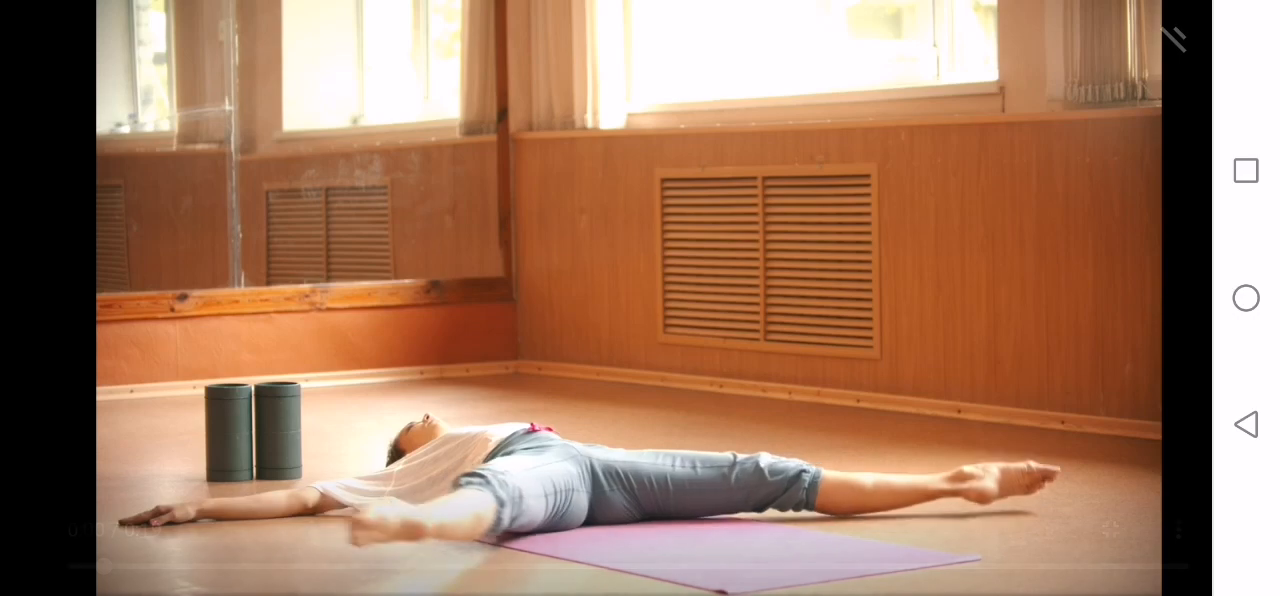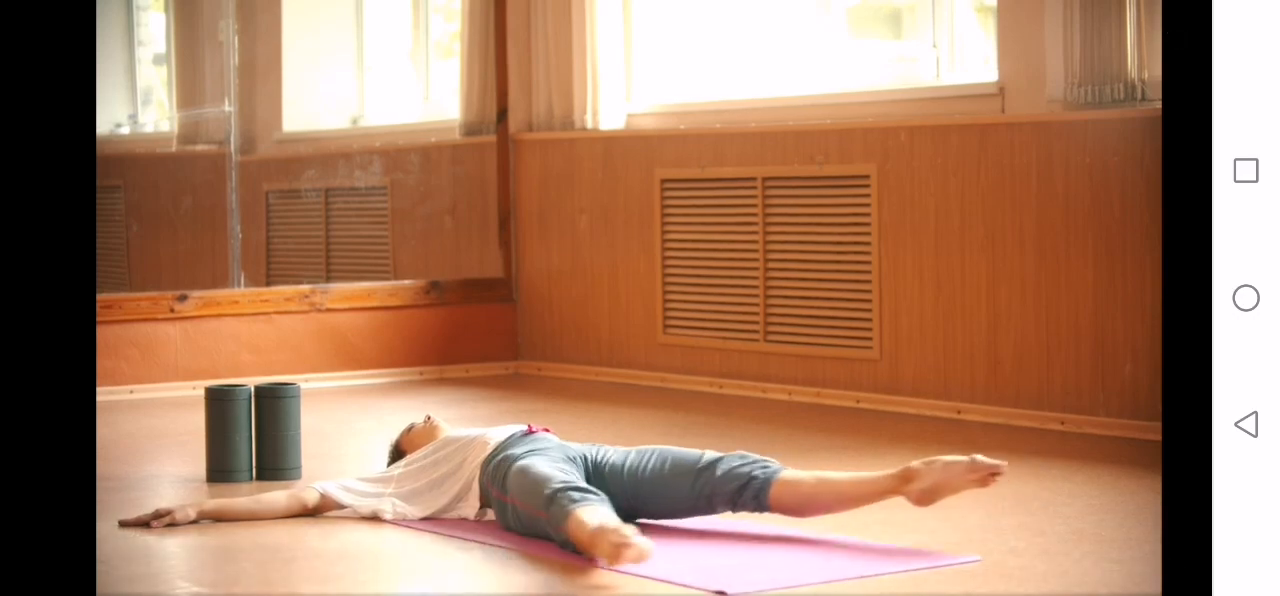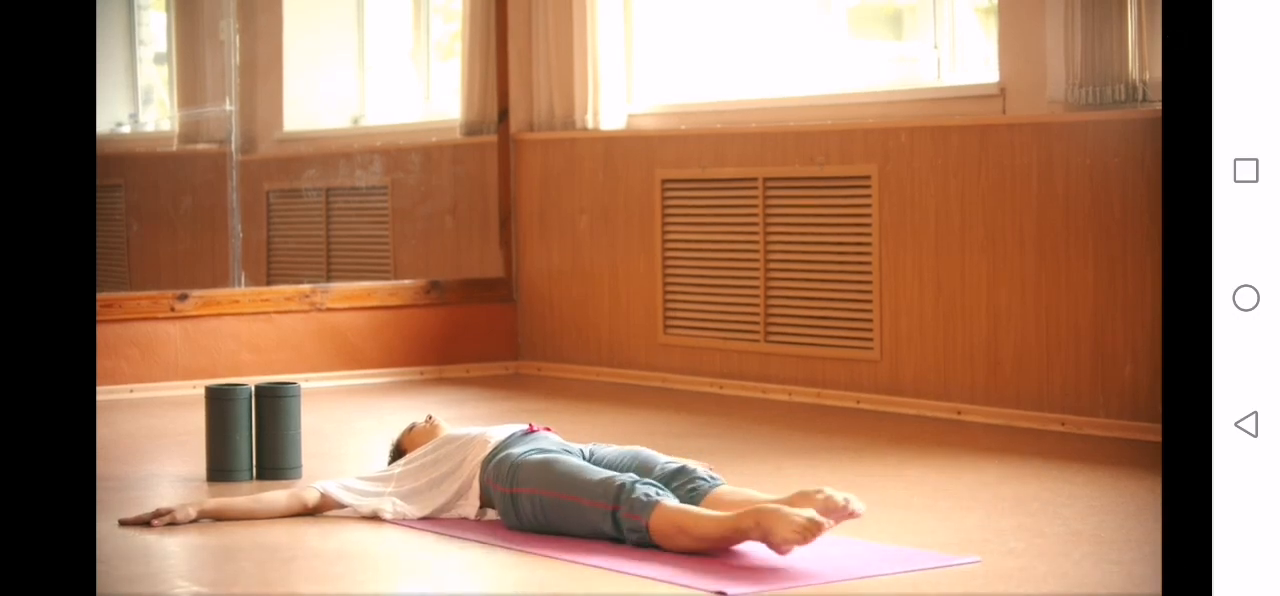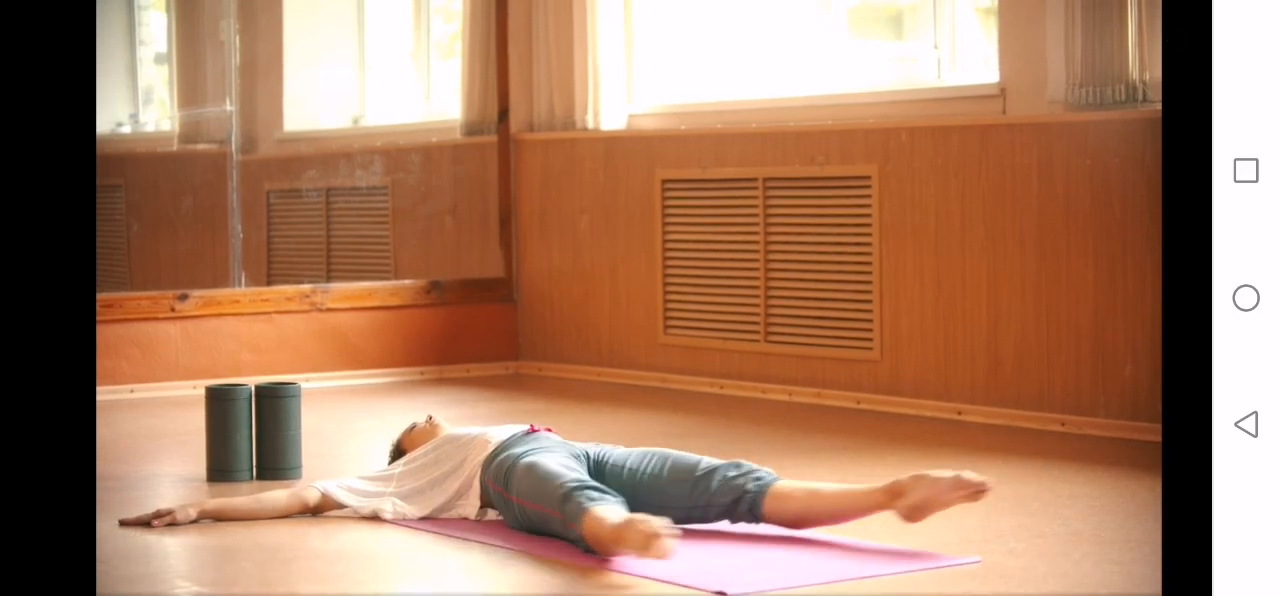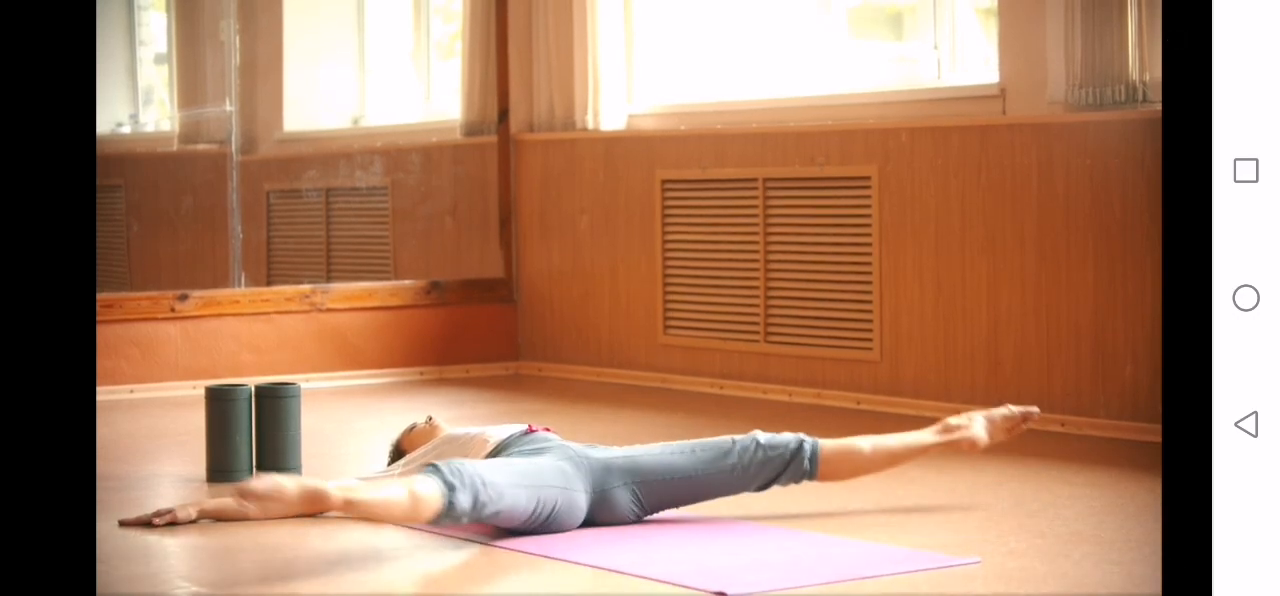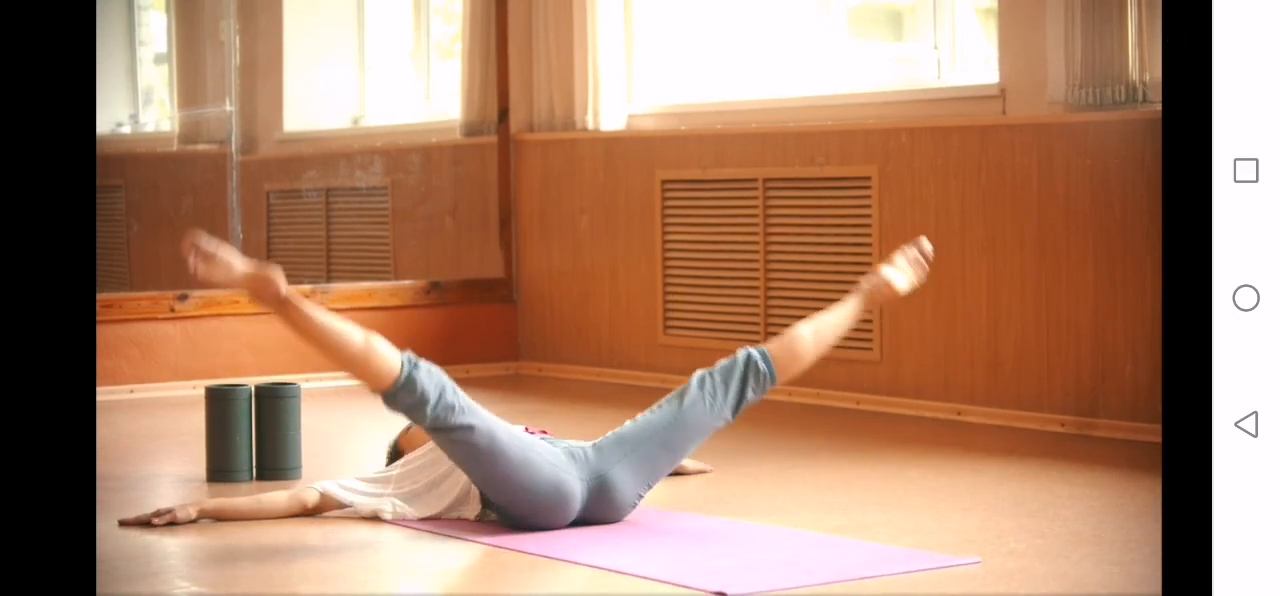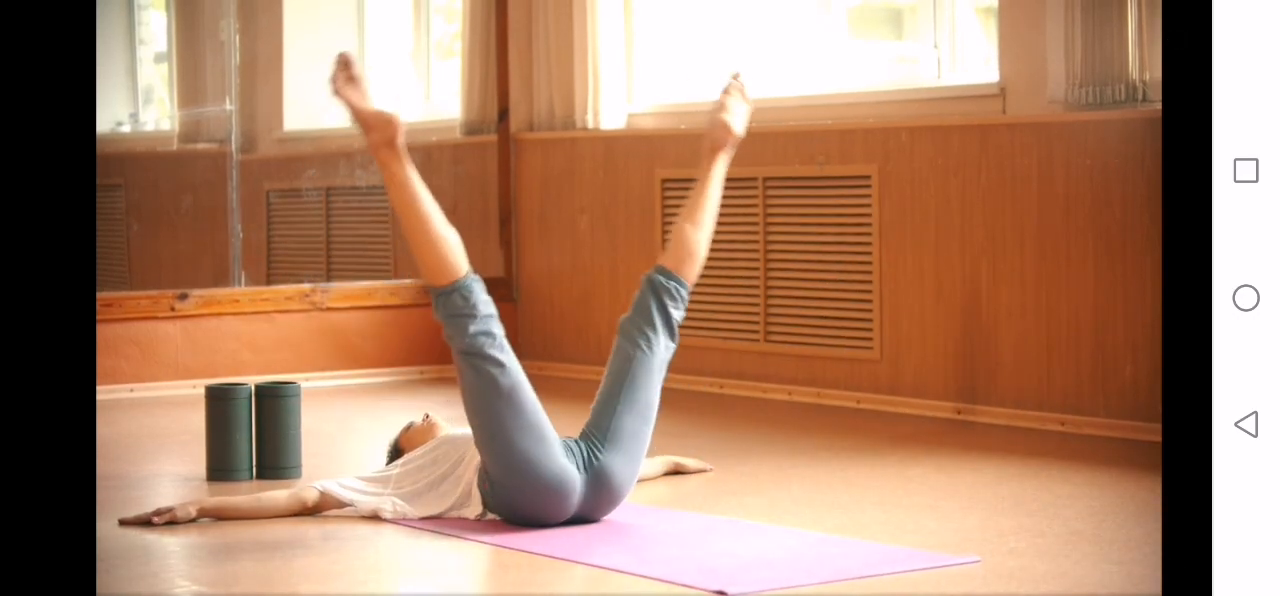
dt=0.7s
person 1, frame 1
left shoulder: (464, 448)
right shoulder: (393, 478)
right elbow: (300, 496)
right wrist: (198, 507)
left hip: (589, 465)
right hip: (532, 473)
left knee: (771, 476)
right knee: (495, 499)
person 1, frame 2
left shoulder: (464, 444)
right shoulder: (395, 479)
right elbow: (300, 498)
right wrist: (199, 508)
left hip: (573, 455)
right hip: (515, 470)
left knee: (736, 474)
right knee: (581, 504)
left ankle: (904, 478)
person 1, frame 3
left shoulder: (461, 445)
right shoulder: (395, 477)
right elbow: (297, 498)
right wrist: (199, 508)
left hip: (562, 452)
right hip: (516, 467)
left knee: (688, 482)
right knee: (645, 504)
left ankle: (790, 506)
right ankle: (763, 519)
person 1, frame 4
left shoulder: (473, 438)
right shoulder: (398, 477)
right elbow: (300, 497)
right wrist: (199, 507)
left hip: (572, 453)
right hip: (522, 468)
left knee: (735, 483)
right knee: (590, 505)
left ankle: (899, 490)
person 1, frame 5
left shoulder: (464, 446)
right shoulder: (404, 469)
right wrist: (201, 509)
left hip: (585, 469)
right hip: (540, 475)
left knee: (775, 453)
person 1, frame 6
left shoulder: (468, 461)
right shoulder: (397, 482)
right elbow: (298, 497)
right wrist: (201, 506)
left hip: (588, 471)
right hip: (546, 486)
left knee: (739, 373)
person 1, frame 7
left shoulder: (477, 451)
right shoulder: (404, 477)
right elbow: (303, 495)
left wrist: (662, 460)
right wrist: (201, 507)
left hip: (592, 478)
right hip: (539, 487)
left knee: (659, 301)
right knee: (469, 313)
